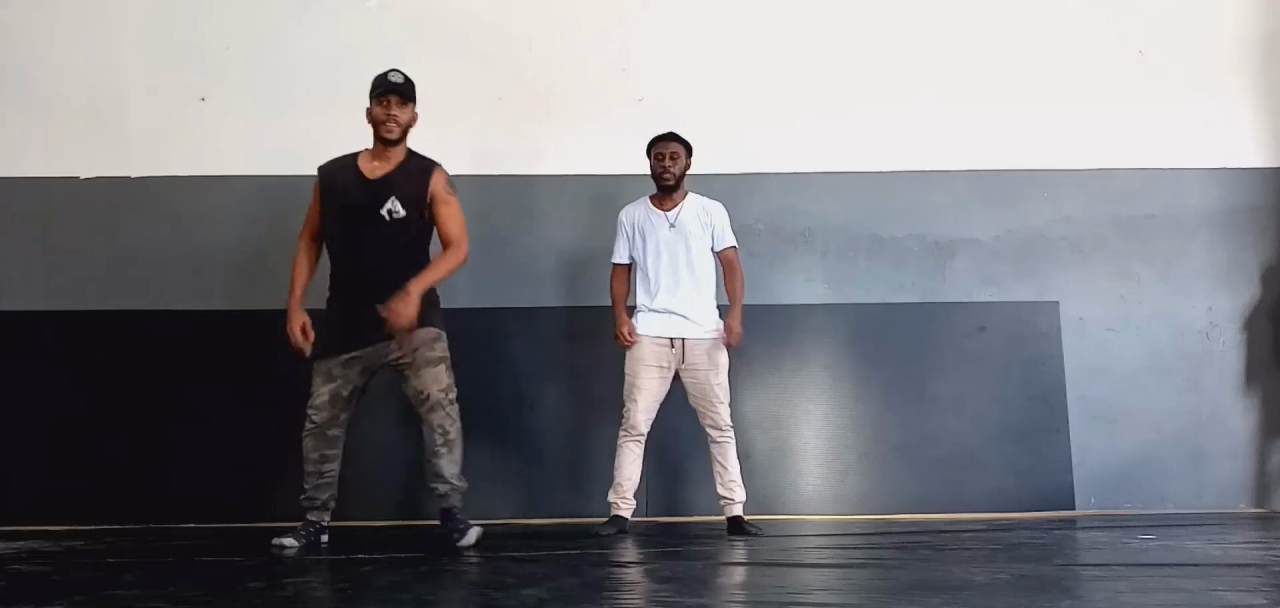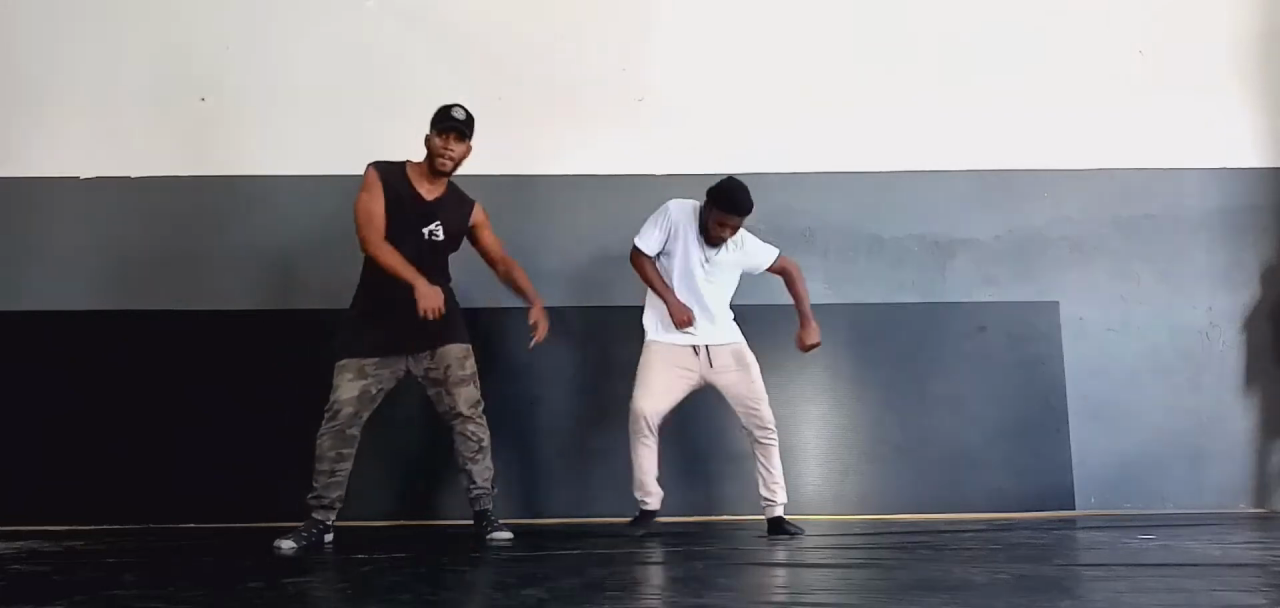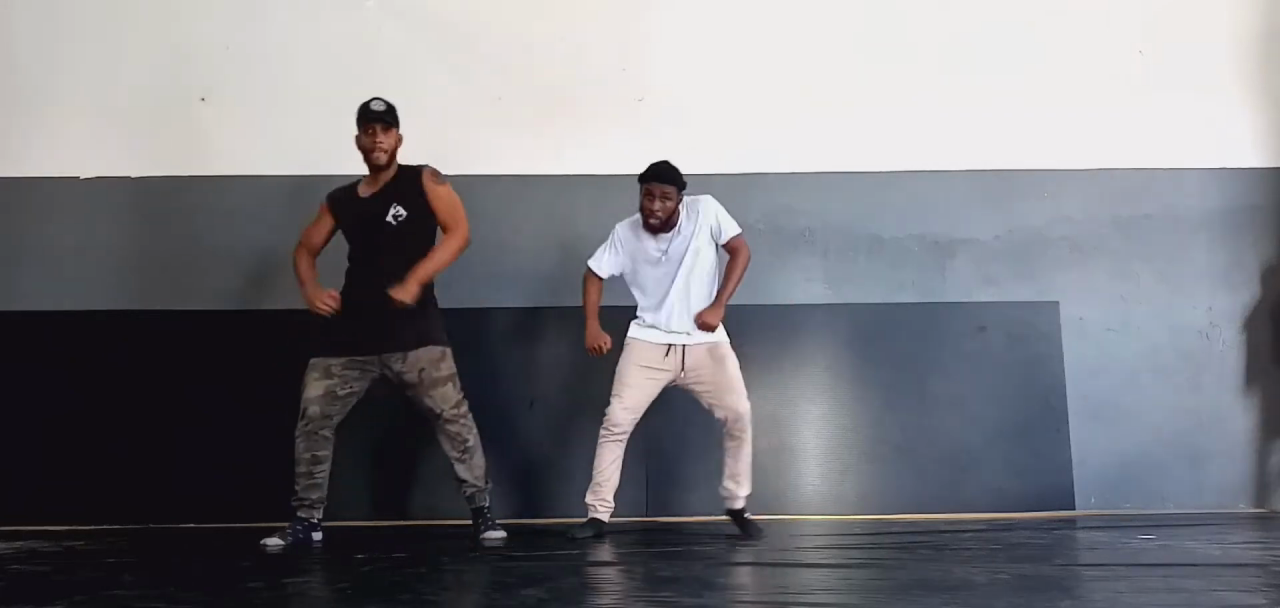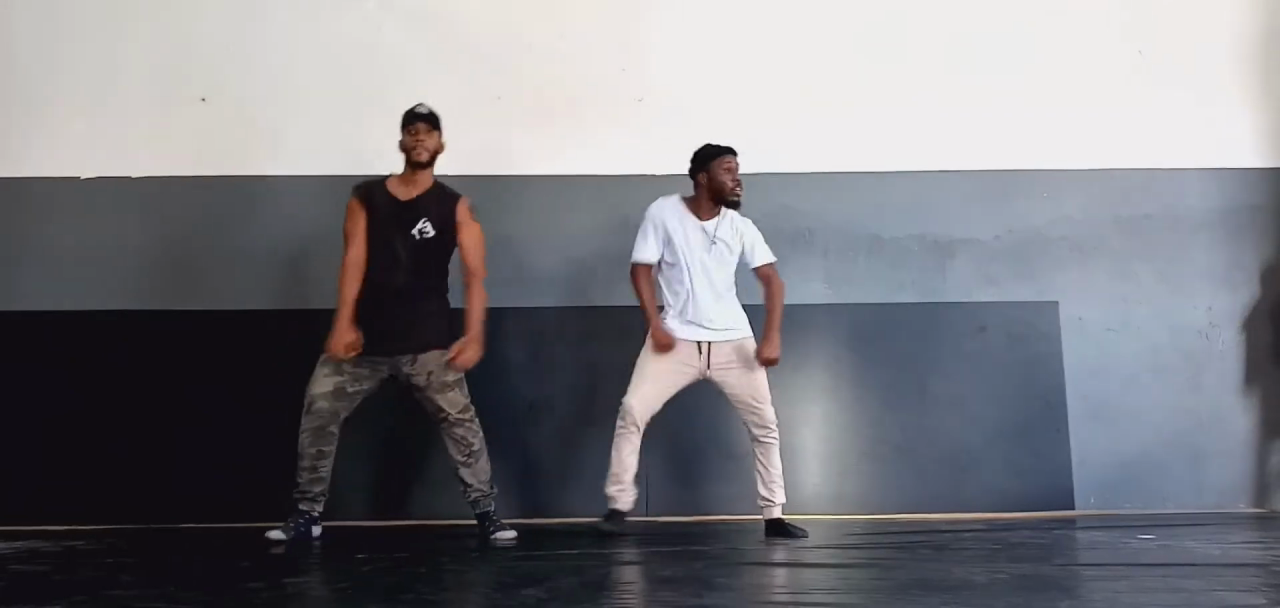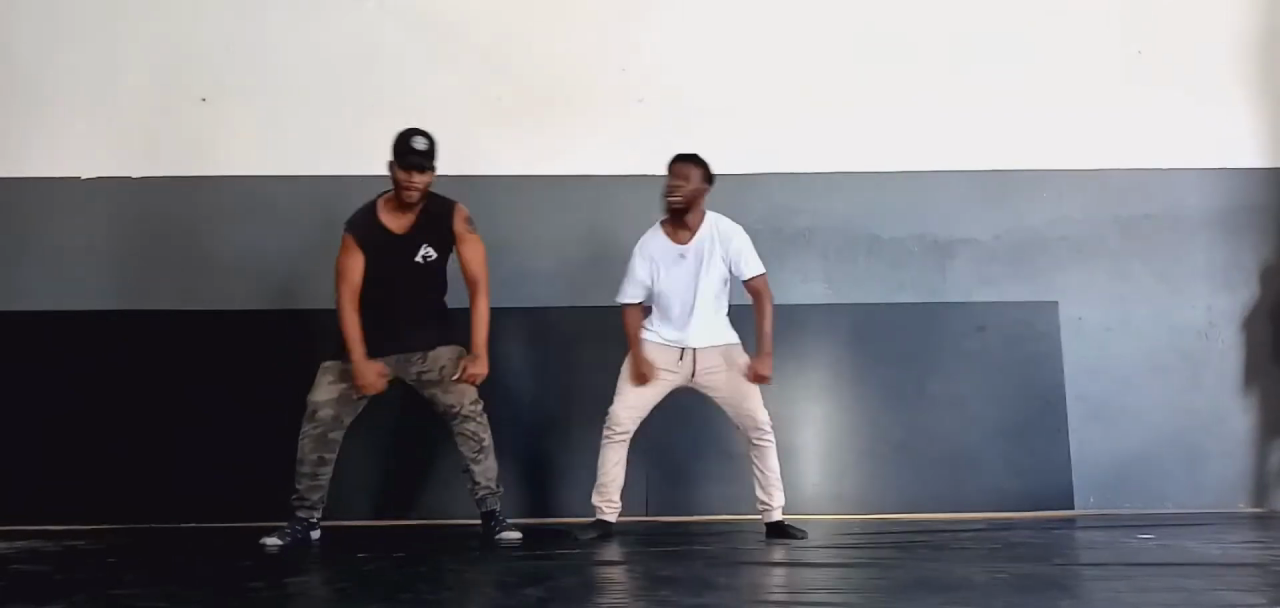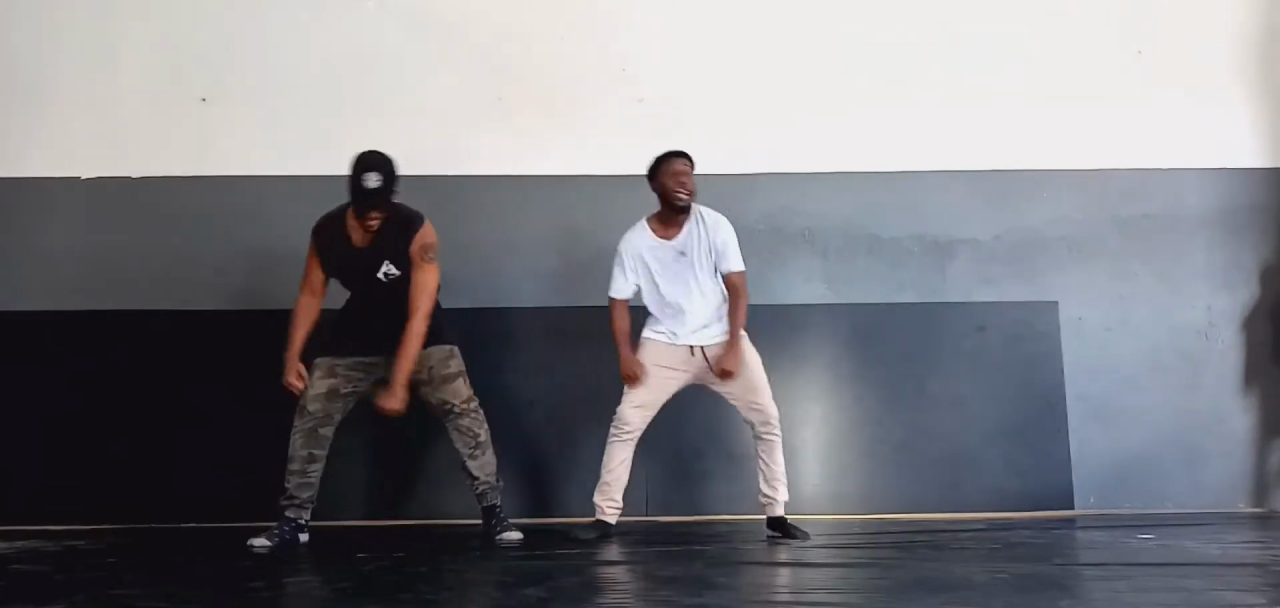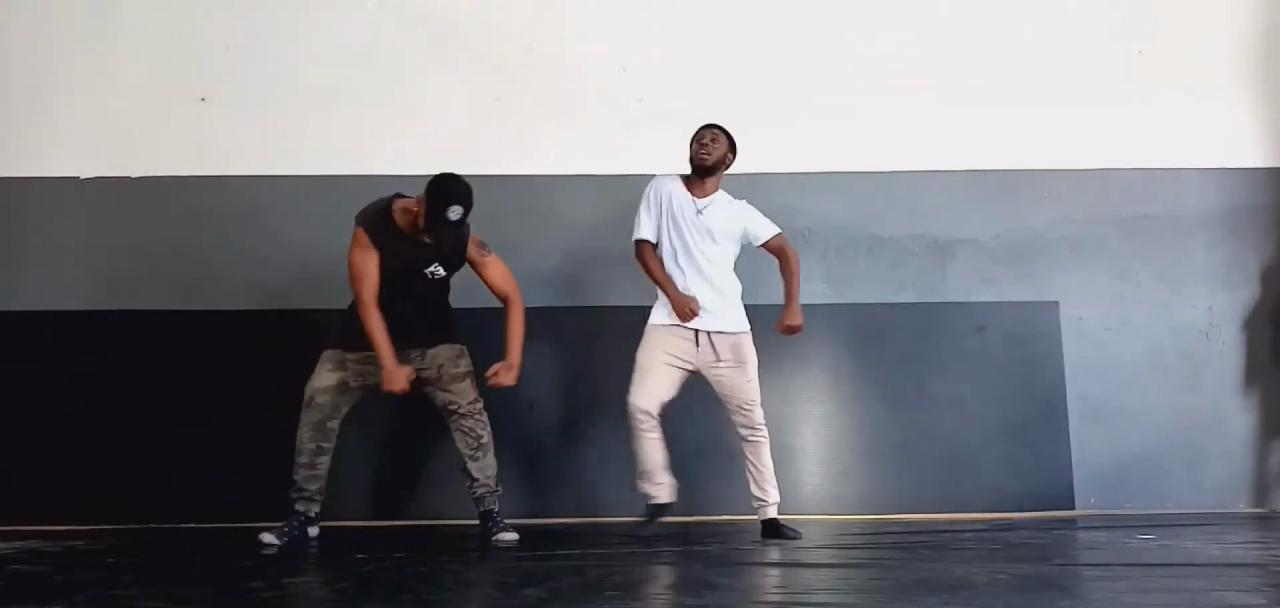
dt=0.7s
person 1, frame 1
left shoulder: (430, 177)
right shoulder: (332, 175)
left elbow: (458, 245)
right elbow: (309, 242)
left wrist: (415, 289)
right wrist: (295, 304)
left hip: (409, 315)
right hip: (345, 321)
left knee: (436, 398)
right knee: (322, 420)
left ankle: (451, 508)
right ankle: (315, 522)
person 1, frame 2
left shoulder: (467, 208)
right shoulder: (380, 177)
left elbow: (500, 260)
right elbow: (372, 240)
left wrist: (535, 301)
right wrist: (418, 283)
left hip: (441, 327)
right hip: (375, 325)
left knee: (470, 415)
right knee: (341, 419)
left ankle: (485, 513)
right ankle: (319, 521)
person 1, frame 3
left shoulder: (424, 181)
right shoulder: (340, 201)
left elbow: (458, 232)
right elbow: (305, 249)
left wrist: (416, 278)
right wrist: (310, 287)
left hip: (414, 330)
right hip: (354, 327)
left knee: (452, 412)
right knee: (313, 417)
left ankle: (481, 511)
right ankle: (306, 520)
person 1, frame 4
left shoulder: (454, 205)
right shoulder: (366, 196)
left elbow: (475, 273)
right elbow: (354, 260)
left wrist: (474, 335)
right wrist: (342, 323)
left hip: (426, 331)
right hip: (369, 326)
left knee: (459, 419)
right knee: (319, 412)
left ankle: (485, 512)
right ankle: (307, 515)
person 1, frame 5
left shoulder: (452, 216)
right shoulder: (361, 225)
left elbow: (478, 284)
right elbow: (348, 296)
left wrist: (479, 353)
right wrist: (359, 362)
left hip: (430, 340)
right hip: (370, 340)
left knee: (470, 415)
right knee: (319, 420)
left ankle: (491, 513)
right ankle: (305, 520)
person 1, frame 6
left shoulder: (416, 231)
right shoulder: (327, 231)
left elbow: (420, 313)
right elbow: (311, 296)
left wrist: (398, 385)
right wrist: (292, 357)
left hip: (419, 338)
right hip: (354, 339)
left knee: (464, 411)
right knee: (310, 415)
left ankle: (492, 511)
right ankle: (294, 521)
person 1, frame 7
left shoulder: (462, 238)
right shoulder: (373, 223)
left elbow: (512, 297)
right elbow: (367, 301)
left wrist: (513, 360)
right wrist: (388, 365)
left hip: (432, 337)
right hip: (369, 337)
left knee: (470, 412)
right knee: (319, 405)
left ankle: (490, 514)
right ankle: (303, 515)
person 2, frame 1
left shoulder: (711, 211)
right shoulder: (631, 215)
left elbow: (732, 265)
right elbow: (621, 270)
left wrist: (735, 312)
right wrist: (620, 315)
left hip: (703, 335)
right hip: (650, 335)
left knee: (719, 424)
right knee: (634, 423)
left ankle: (734, 513)
right ankle: (620, 511)
person 2, frame 2
left shoulder: (744, 244)
right shoulder: (674, 213)
left elbow: (789, 268)
right elbow: (639, 255)
left wrist: (808, 321)
right wrist: (671, 302)
left hip: (725, 344)
right hip: (670, 342)
left knee: (763, 423)
right knee: (643, 411)
left ankle: (775, 513)
right ankle: (648, 505)
person 2, frame 3
left shoulder: (705, 210)
right shoulder: (625, 233)
left elbow: (740, 251)
right elbow: (595, 275)
left wrist: (717, 306)
right wrist: (593, 326)
left hip: (702, 340)
right hip: (649, 343)
left knee: (738, 414)
right knee: (616, 422)
left ankle: (736, 503)
right ankle: (597, 515)
person 2, frame 4
left shoulder: (741, 227)
right shoulder: (664, 212)
left elbow: (771, 279)
right elbow: (641, 269)
left wrist: (772, 336)
right wrist: (655, 325)
left hip: (731, 340)
right hip: (675, 338)
left knee: (764, 422)
right knee: (633, 410)
left ankle: (773, 515)
right ankle: (619, 505)
person 2, frame 5
left shoulder: (728, 234)
right shoulder: (648, 243)
left elbow: (760, 292)
right elbow: (632, 304)
left wrist: (765, 353)
right wrist: (636, 355)
left hip: (717, 348)
right hip: (660, 347)
left knee: (759, 426)
right knee: (618, 423)
left ankle: (773, 518)
right ankle: (605, 516)
person 2, frame 6
left shoulder: (714, 225)
right shoulder: (634, 242)
left elbow: (737, 289)
right elbow: (618, 301)
left wrist: (733, 348)
right wrist: (625, 354)
left hip: (720, 342)
right hip: (664, 345)
left knee: (766, 418)
right knee: (625, 422)
left ankle: (776, 513)
right ankle: (605, 515)
person 2, frame 7
left shoulder: (738, 211)
right shoulder: (662, 189)
left elbow: (784, 250)
right elbow: (644, 245)
left wrist: (792, 305)
right wrist: (672, 292)
left hip: (727, 331)
right hip: (669, 327)
left knee: (751, 422)
right knee: (641, 406)
left ankle: (768, 515)
right ankle: (659, 498)
